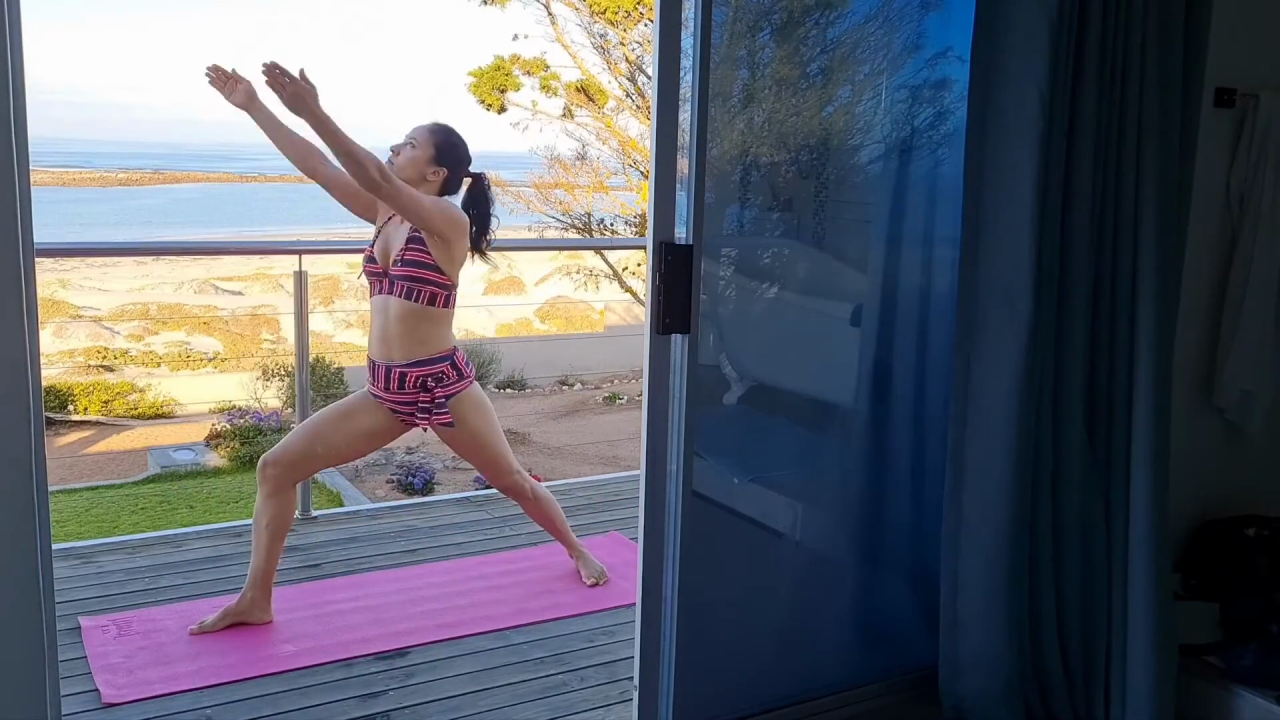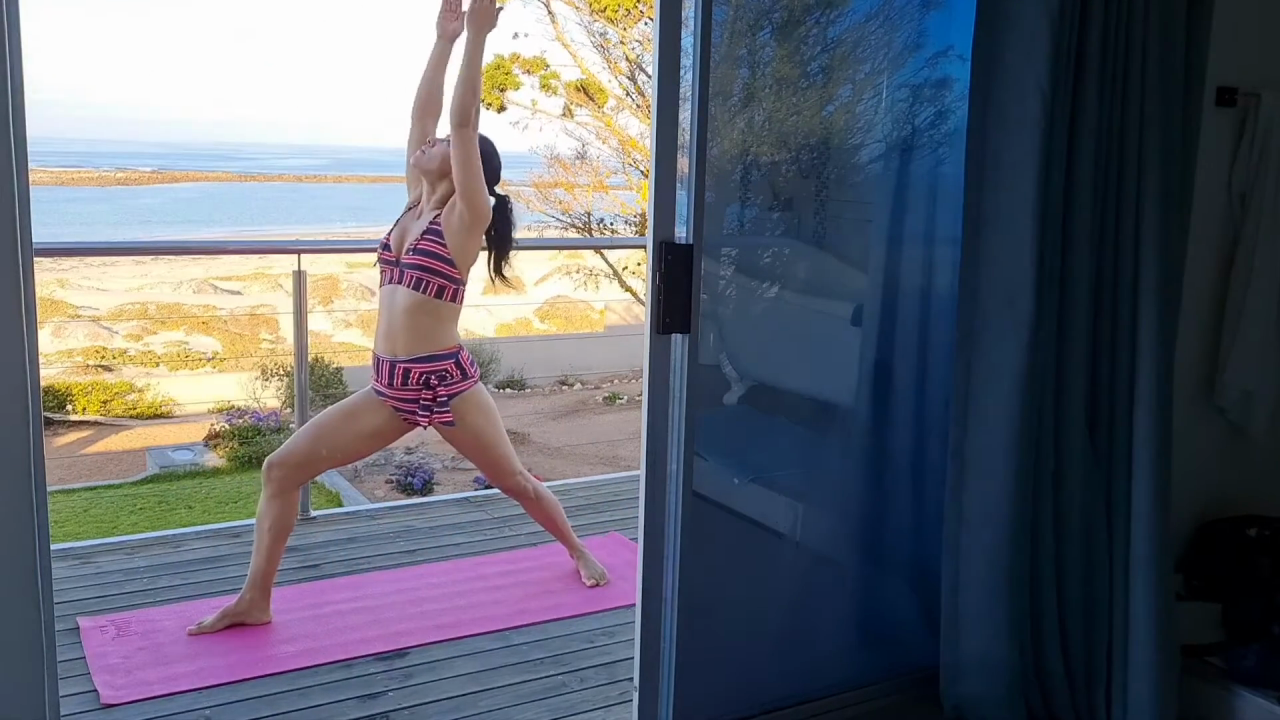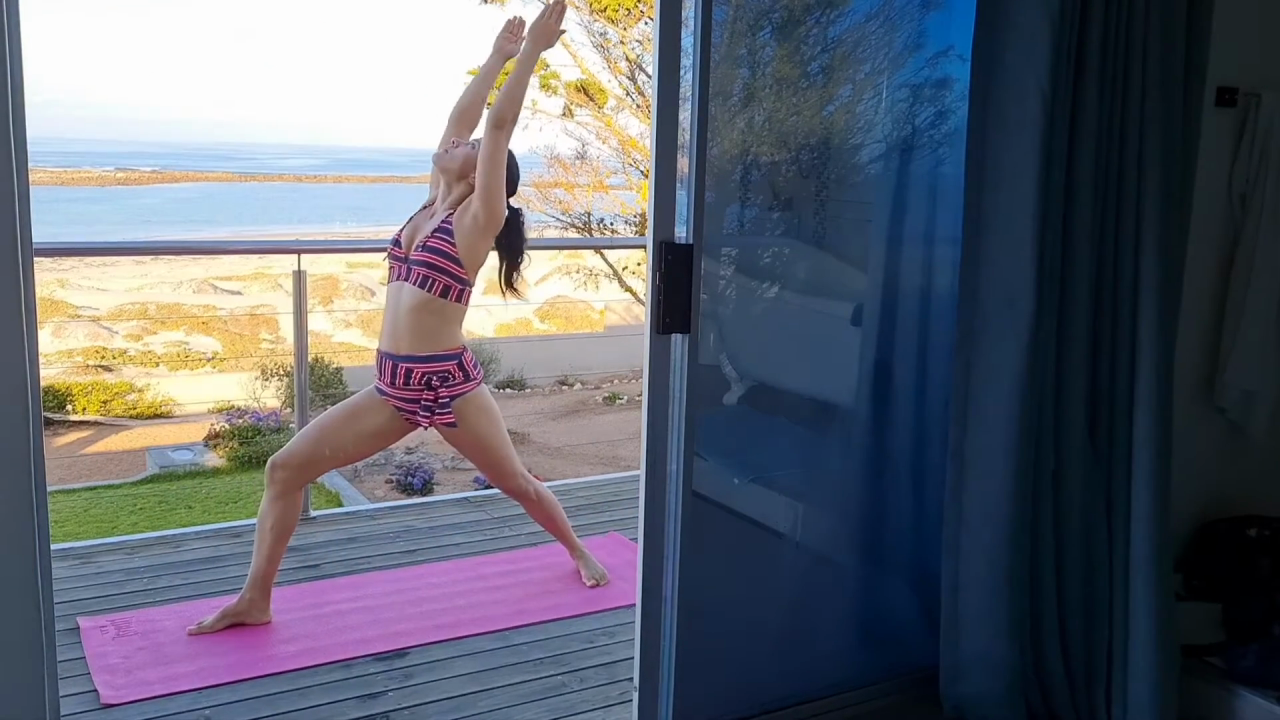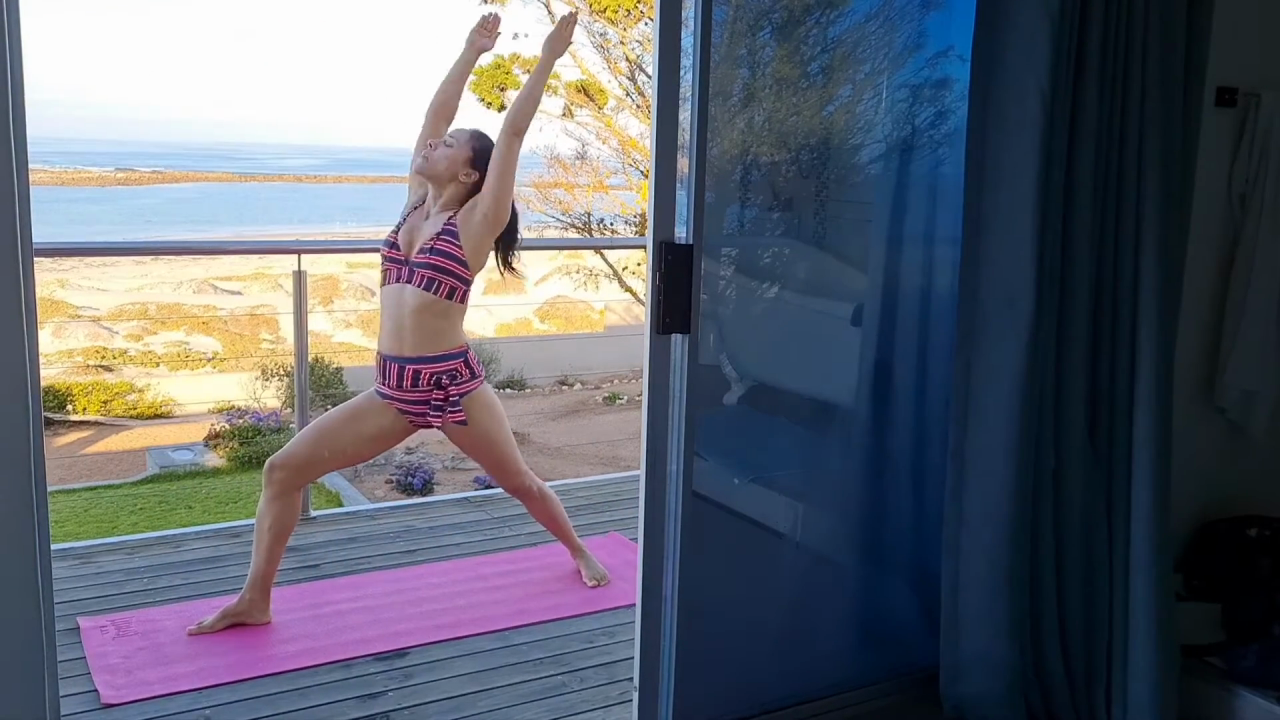
dt=0.3s
person 1, frame 1
left shoulder: (447, 222)
right shoulder: (388, 214)
left elbow: (377, 177)
right elbow: (319, 169)
left wrist: (315, 116)
right wrist: (254, 108)
left hip: (442, 382)
right hip: (384, 389)
left knee: (513, 481)
right knee: (275, 467)
left ankle: (577, 550)
right ankle: (256, 601)
person 1, frame 2
left shoulder: (466, 216)
right shoulder: (417, 204)
left elbow: (465, 126)
right elbow: (423, 115)
left hip: (446, 384)
right hip: (390, 388)
left knee: (516, 482)
right knee: (281, 468)
left ankle: (578, 552)
right ankle: (255, 599)
person 1, frame 3
left shoulder: (482, 218)
right shoulder: (431, 206)
left elbow: (498, 127)
right elbow: (461, 118)
left wrist: (531, 54)
right wrist: (497, 57)
left hip: (449, 383)
right hip: (392, 387)
left knee: (516, 483)
right knee: (285, 469)
left ankle: (579, 552)
right ankle: (255, 599)
person 1, frame 4
left shoulder: (478, 219)
right shoulder: (416, 204)
left elbow: (511, 134)
right elbow: (434, 118)
left wrist: (548, 58)
right wrist: (470, 52)
left hip: (453, 385)
right hip: (394, 389)
left knee: (521, 482)
right knee: (283, 469)
left ankle: (580, 552)
right ankle: (254, 600)
